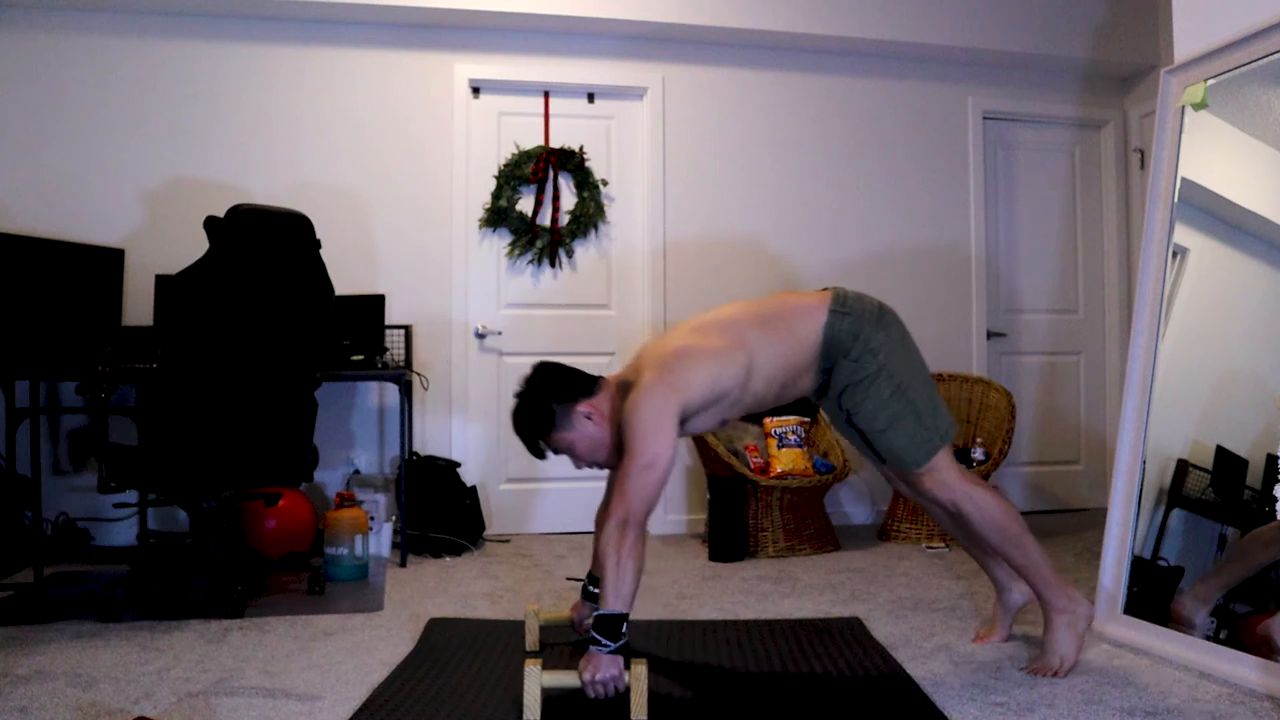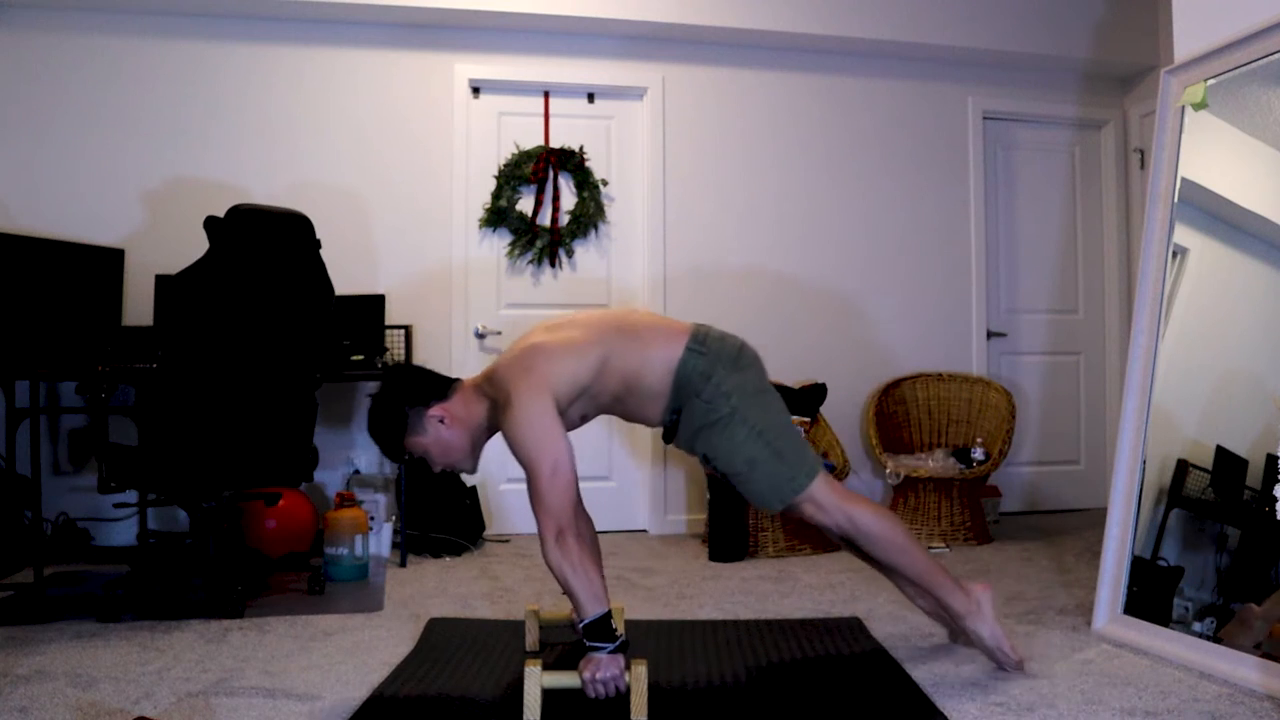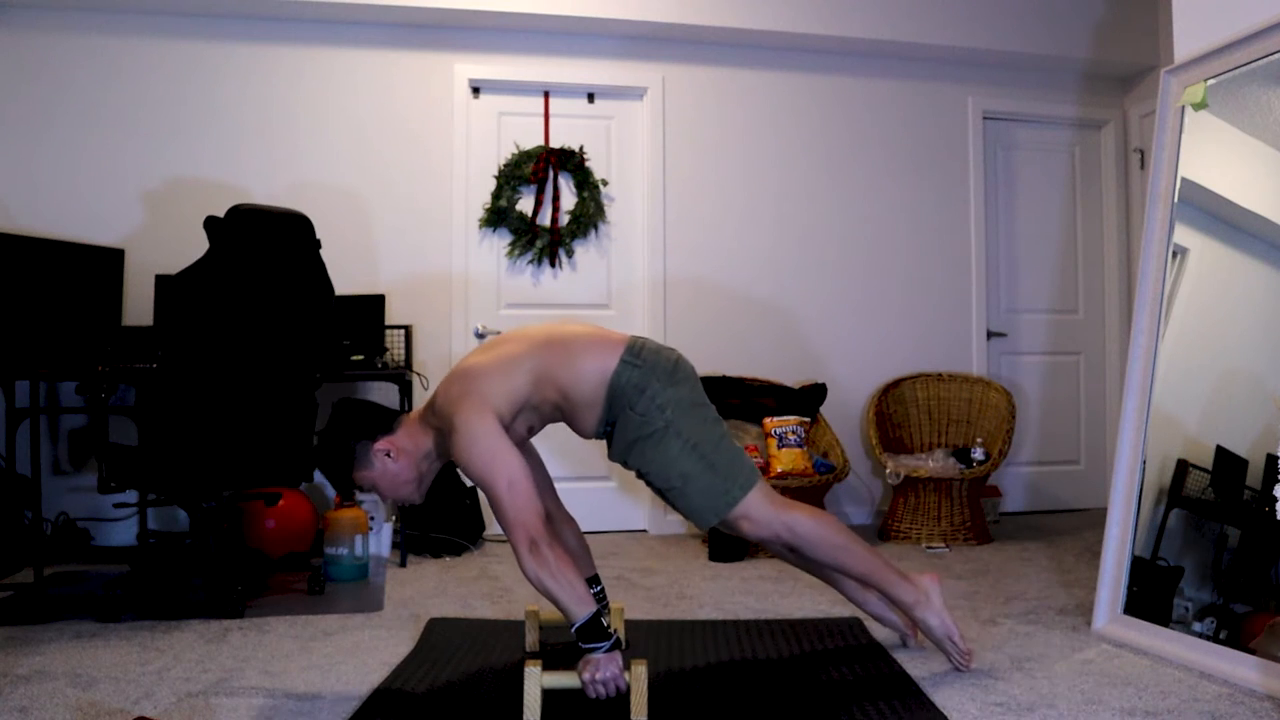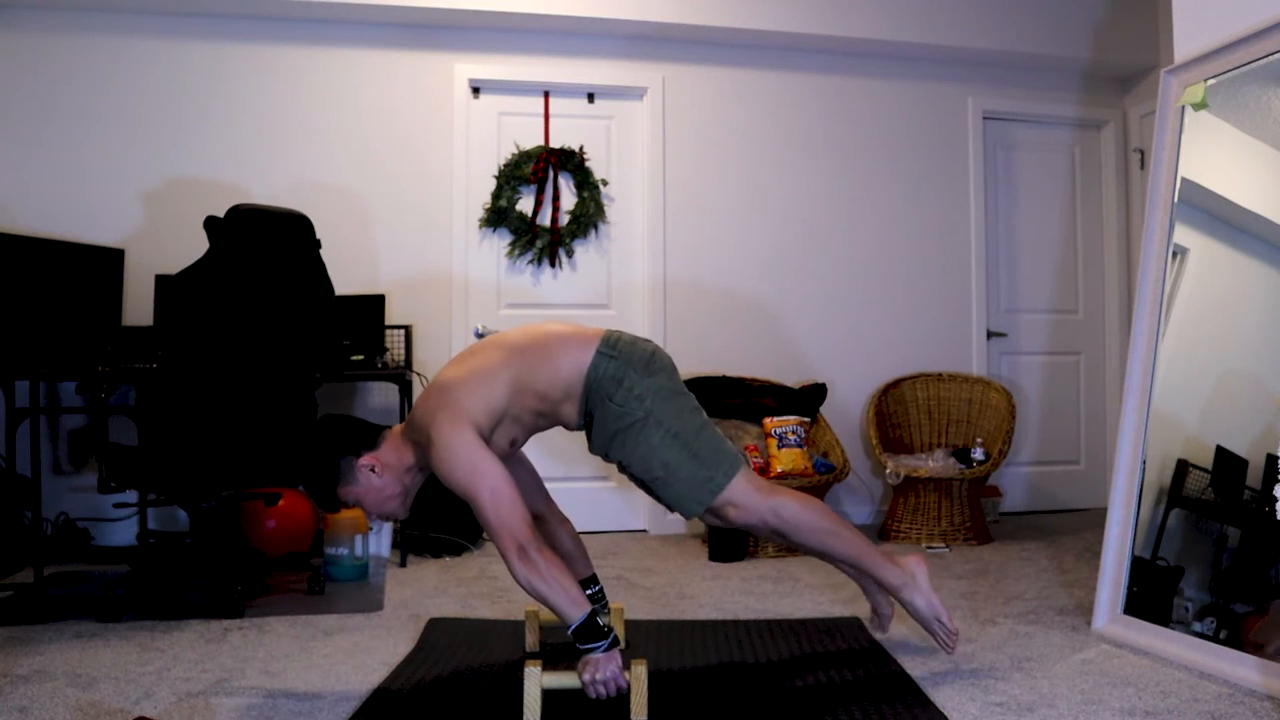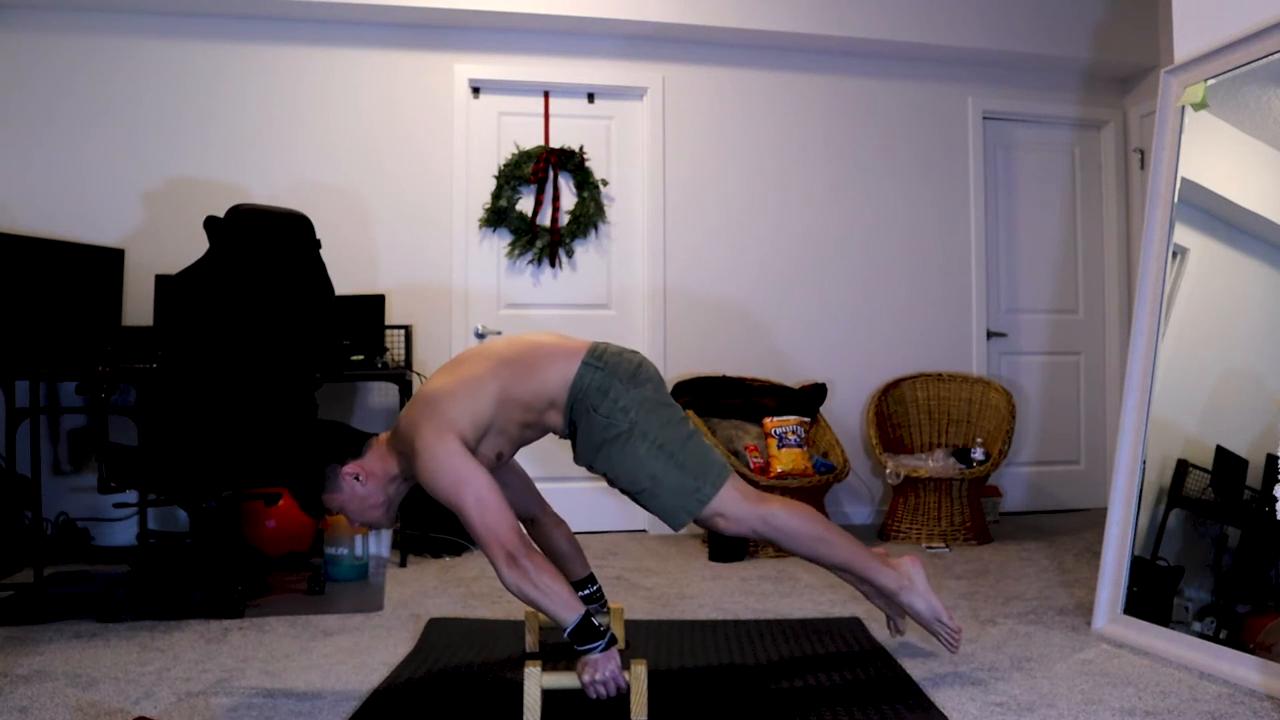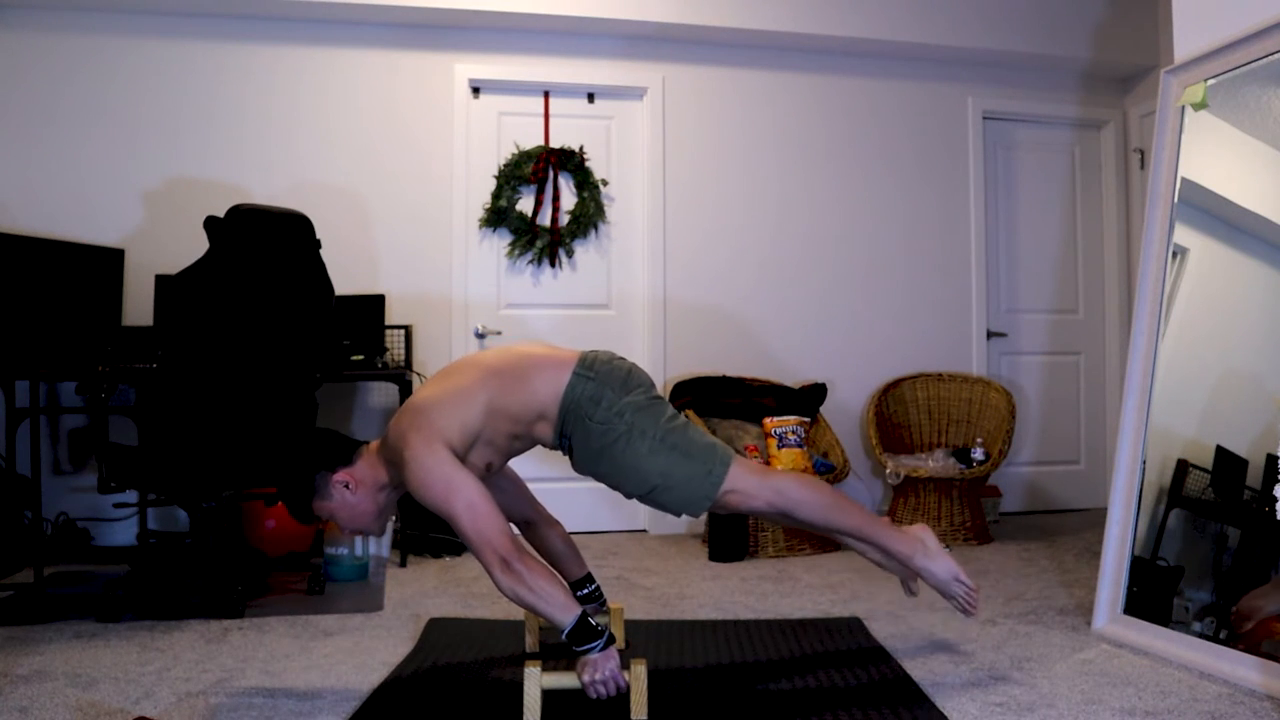
dt=0.5s
person 1, frame 1
left shoulder: (648, 401)
right shoulder: (627, 389)
left elbow: (626, 527)
right elbow: (617, 508)
left wrist: (607, 640)
right wrist: (592, 594)
left hip: (856, 342)
right hip: (833, 348)
left knee: (942, 483)
right knee: (914, 484)
left ankle: (1063, 603)
right ankle: (1009, 585)
person 1, frame 2
left shoulder: (519, 403)
right shoulder: (512, 386)
left elbow: (558, 533)
right elbow: (569, 511)
left wrist: (602, 641)
right wrist: (594, 603)
left hip: (707, 381)
right hip: (703, 376)
left knee: (823, 505)
right knee: (814, 506)
left ankle: (961, 602)
right ankle: (938, 598)
person 1, frame 3
left shoulder: (463, 426)
right shoulder: (469, 412)
left elbow: (533, 545)
right elbow: (549, 516)
left wrist: (596, 642)
right wrist: (594, 603)
left hip: (640, 393)
right hip: (640, 386)
left knee: (760, 516)
right knee: (752, 517)
left ankle: (910, 594)
right ankle: (877, 599)
person 1, frame 4
left shoulder: (443, 439)
right shoulder: (454, 424)
left elbow: (522, 550)
right elbow: (542, 515)
left wrist: (594, 641)
right wrist: (592, 604)
left hip: (619, 383)
right hip: (616, 379)
left knee: (746, 501)
right knee: (732, 500)
left ankle: (894, 575)
right ankle: (866, 564)
person 1, frame 5
left shoulder: (427, 449)
right shoulder: (446, 434)
left elbow: (512, 557)
right elbow: (536, 517)
left wrist: (591, 642)
right wrist: (590, 602)
left hip: (604, 397)
right hip: (604, 388)
left knee: (735, 511)
right knee: (726, 508)
left ankle: (891, 577)
right ankle: (864, 565)
person 1, frame 6
left shoulder: (415, 457)
right shoulder: (437, 443)
left elbow: (505, 561)
right elbow: (530, 517)
left wrist: (588, 640)
right wrist: (587, 598)
left hip: (596, 404)
right hip: (594, 396)
left knee: (747, 487)
right knee: (738, 486)
left ankle: (901, 544)
right ankle: (875, 534)
